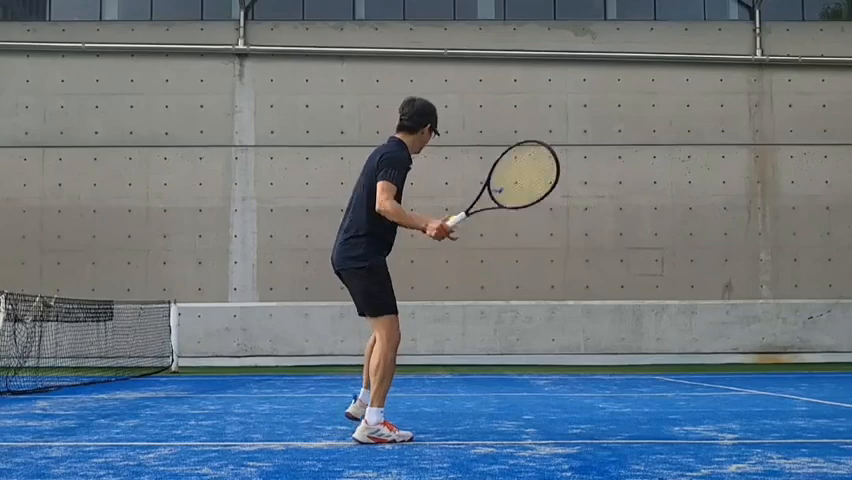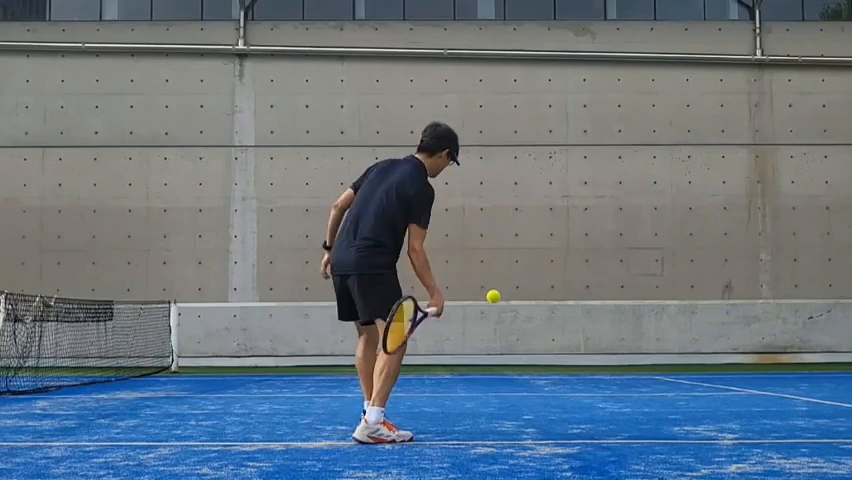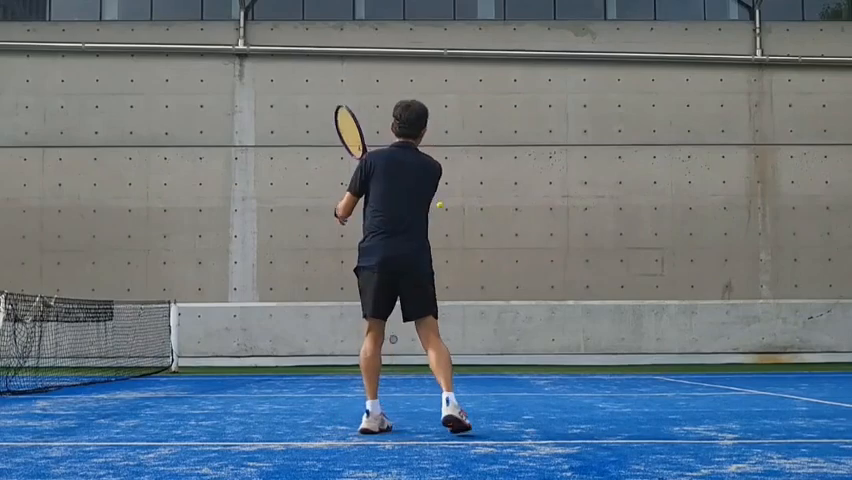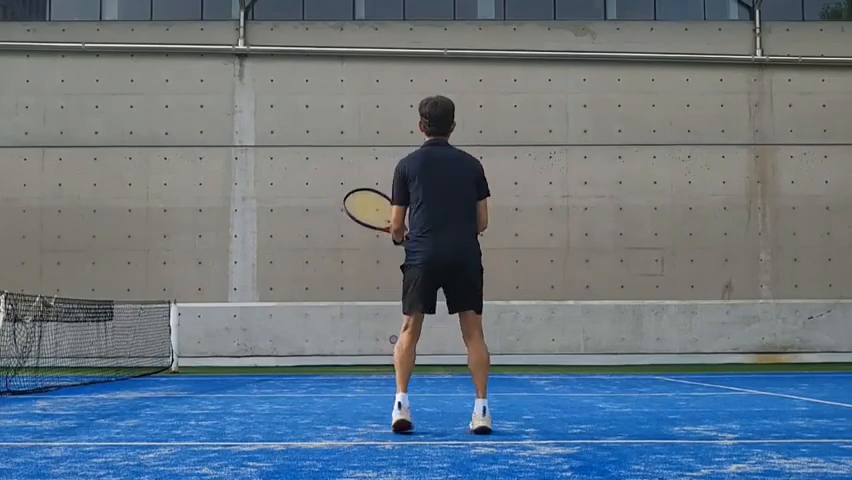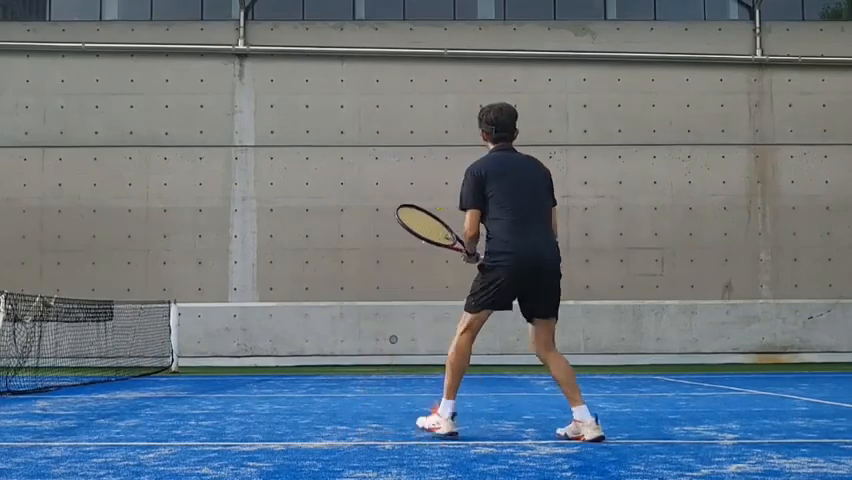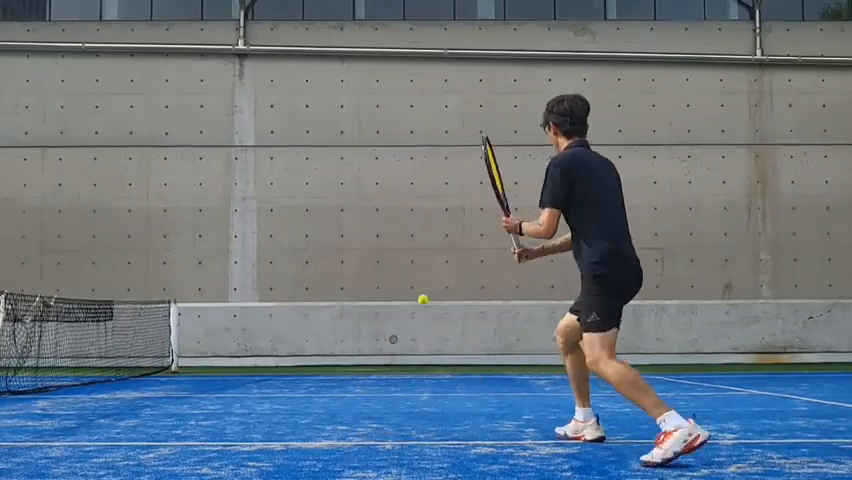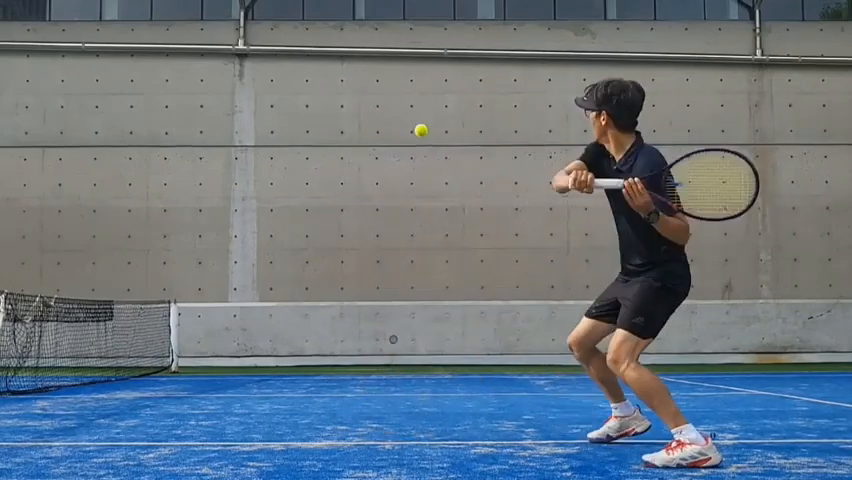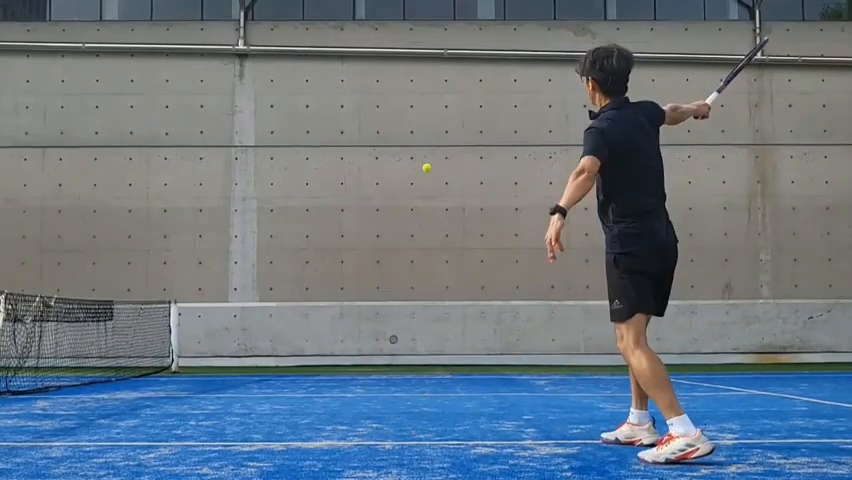
dt=0.4s
person 1, frame 1
left shoulder: (386, 153)
right shoulder: (394, 156)
right elbow: (384, 206)
left wrist: (426, 225)
right wrist: (425, 225)
left hip: (352, 254)
right hip: (362, 257)
left knee: (382, 331)
right knee: (389, 335)
left ankle: (362, 403)
right ankle: (372, 423)
person 1, frame 2
left shoulder: (384, 167)
right shoulder: (422, 188)
left elbow: (338, 206)
right elbow: (416, 250)
left wrist: (330, 249)
right wrist: (434, 291)
left hip: (343, 263)
right hip: (371, 266)
left knee: (368, 336)
left ankle: (370, 412)
right ankle: (373, 422)
person 1, frame 3
left shoulder: (372, 159)
right shoulder: (432, 168)
left elbow: (345, 210)
left wrist: (338, 212)
left hip: (375, 258)
right hip: (415, 261)
left knee: (374, 334)
right knee: (430, 336)
left ankle: (373, 412)
right ankle: (450, 402)
person 1, frame 4
left shoulder: (407, 164)
right shoulder: (471, 164)
left elbow: (396, 225)
right elbow: (483, 221)
left wrist: (401, 236)
left hip: (422, 257)
right hip: (465, 257)
left knee: (409, 332)
right knee: (474, 334)
left ankle: (401, 404)
right ankle: (481, 410)
person 1, frame 5
left shoulder: (478, 169)
right shoulder: (538, 167)
left elbow: (471, 230)
left wrist: (470, 251)
left hip: (504, 261)
right hip: (546, 262)
left knee: (465, 333)
right knee: (546, 347)
left ankle: (445, 414)
right ankle: (585, 420)
person 1, frame 6
left shoulder: (560, 165)
right shoulder: (604, 165)
left elbow: (546, 228)
left wrist: (518, 227)
right wrist: (538, 252)
left hip: (605, 271)
right hip: (626, 269)
left knee: (599, 358)
right knee: (565, 334)
left ankle: (679, 427)
right ankle: (585, 421)
person 1, frame 7
left shoulder: (651, 164)
right shoulder: (602, 152)
left elbow: (683, 235)
right elbow: (561, 178)
left wrist: (649, 210)
right wrist: (574, 179)
left hip: (661, 278)
right hip: (632, 275)
left knee: (620, 358)
right knee: (579, 342)
left ankle: (695, 443)
right ankle: (626, 416)
person 1, frame 8
left shoulder: (600, 132)
right shoulder: (646, 112)
left elbow: (585, 172)
right elbow: (672, 113)
left wrist: (558, 214)
right wrist: (694, 109)
left hip: (634, 249)
right hip: (660, 244)
left knee: (632, 344)
right knee: (634, 336)
left ankle: (685, 434)
right ankle: (639, 423)
